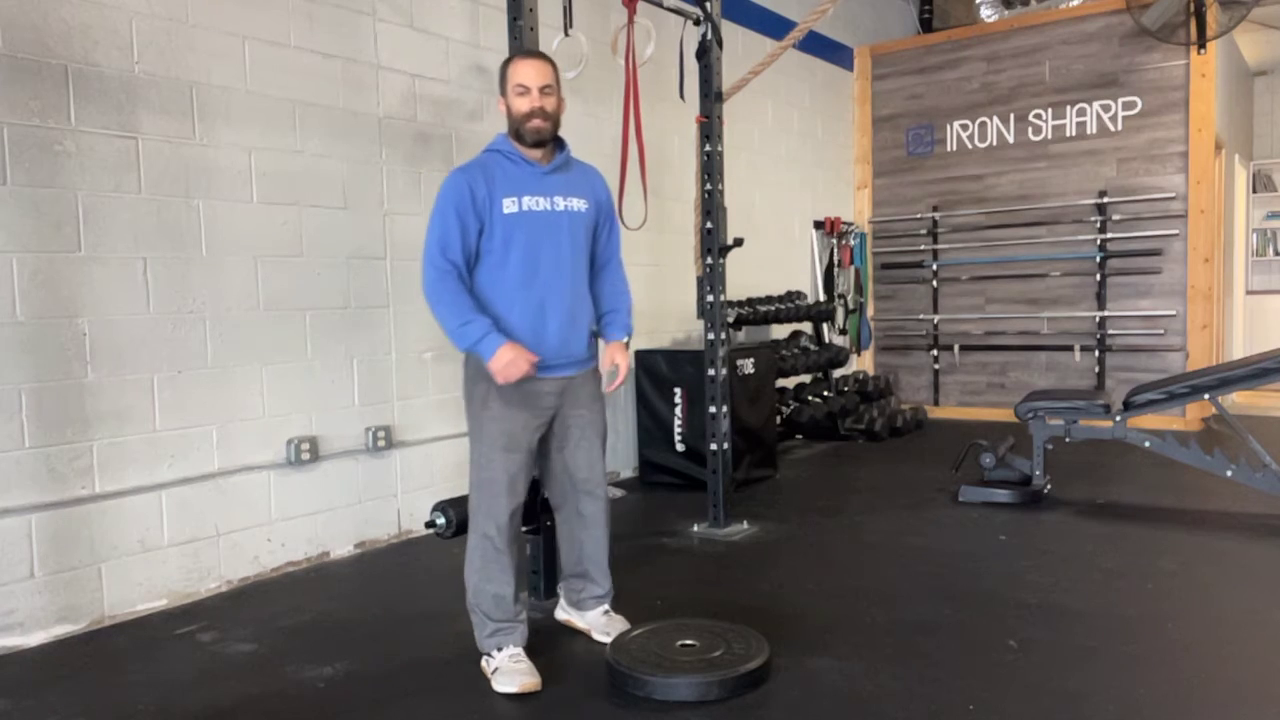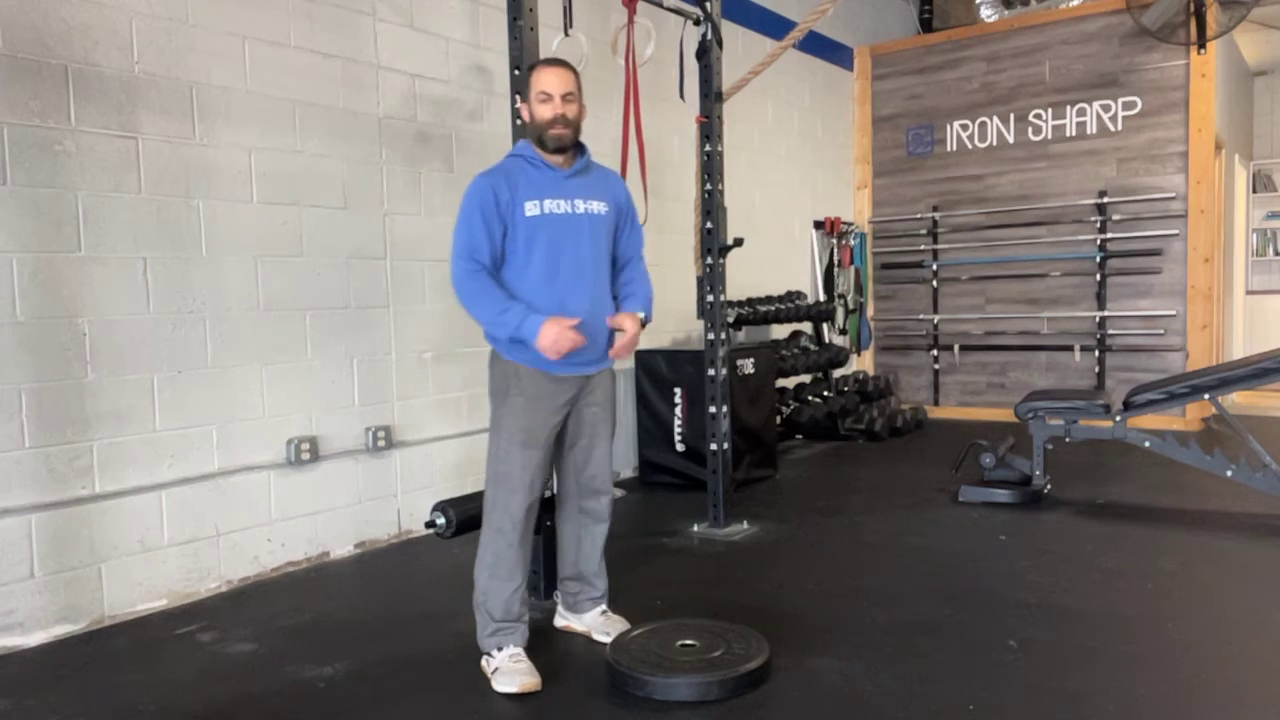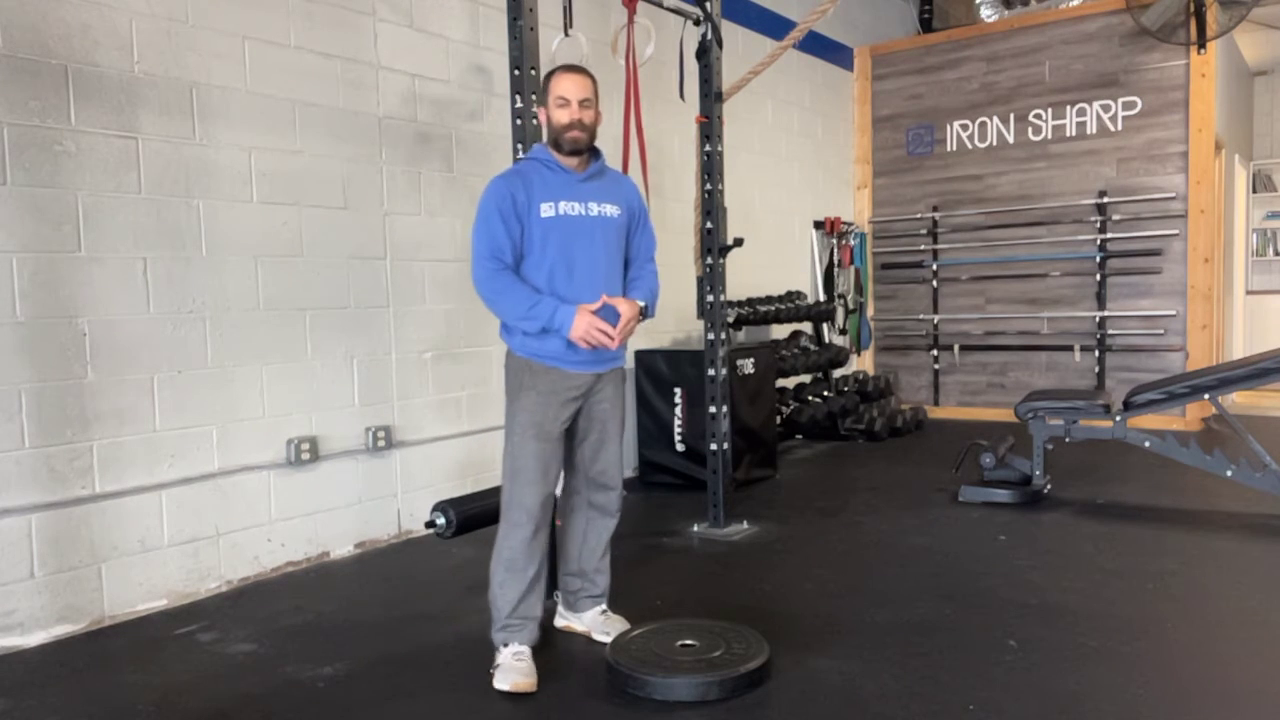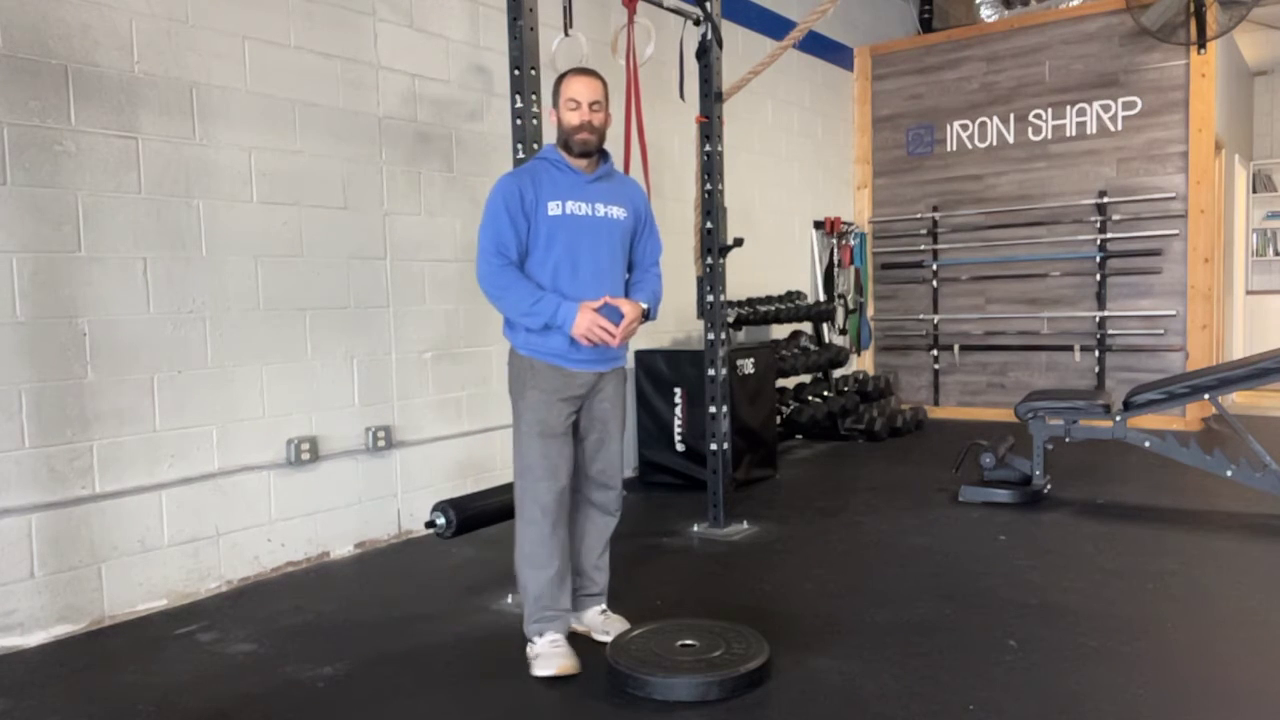
dt=0.2s
person 1, frame 1
left shoulder: (589, 182)
right shoulder: (472, 182)
left elbow: (607, 267)
right elbow: (442, 274)
left wrist: (616, 333)
right wrist: (489, 344)
left hip: (579, 373)
right hip: (508, 376)
left knee: (587, 495)
right knee: (497, 510)
left ankle: (586, 600)
right ankle: (501, 643)
person 1, frame 2
left shoulder: (609, 186)
right shoulder: (496, 186)
left elbow: (630, 262)
right elbow: (470, 274)
left wrist: (634, 310)
right wrist: (533, 326)
left hip: (595, 370)
right hip: (527, 371)
left knee: (591, 495)
right knee: (512, 505)
left ankle: (582, 603)
right ankle: (502, 642)
person 1, frame 3
left shoulder: (622, 190)
right shoulder: (512, 187)
left elbow: (642, 262)
right elbow: (491, 275)
left wrist: (637, 301)
right wrist: (564, 317)
left hip: (607, 368)
right hip: (540, 366)
left knee: (599, 491)
right knee: (528, 498)
left ankle: (583, 603)
right ankle: (512, 639)
person 1, frame 4
left shoulder: (629, 194)
right shoulder: (520, 186)
left elbow: (647, 267)
right elbow: (495, 271)
left wrist: (639, 305)
right wrist: (566, 314)
left hip: (608, 368)
right hip: (543, 365)
left knee: (600, 491)
right knee: (544, 494)
left ankle: (586, 604)
right ankle: (545, 629)
